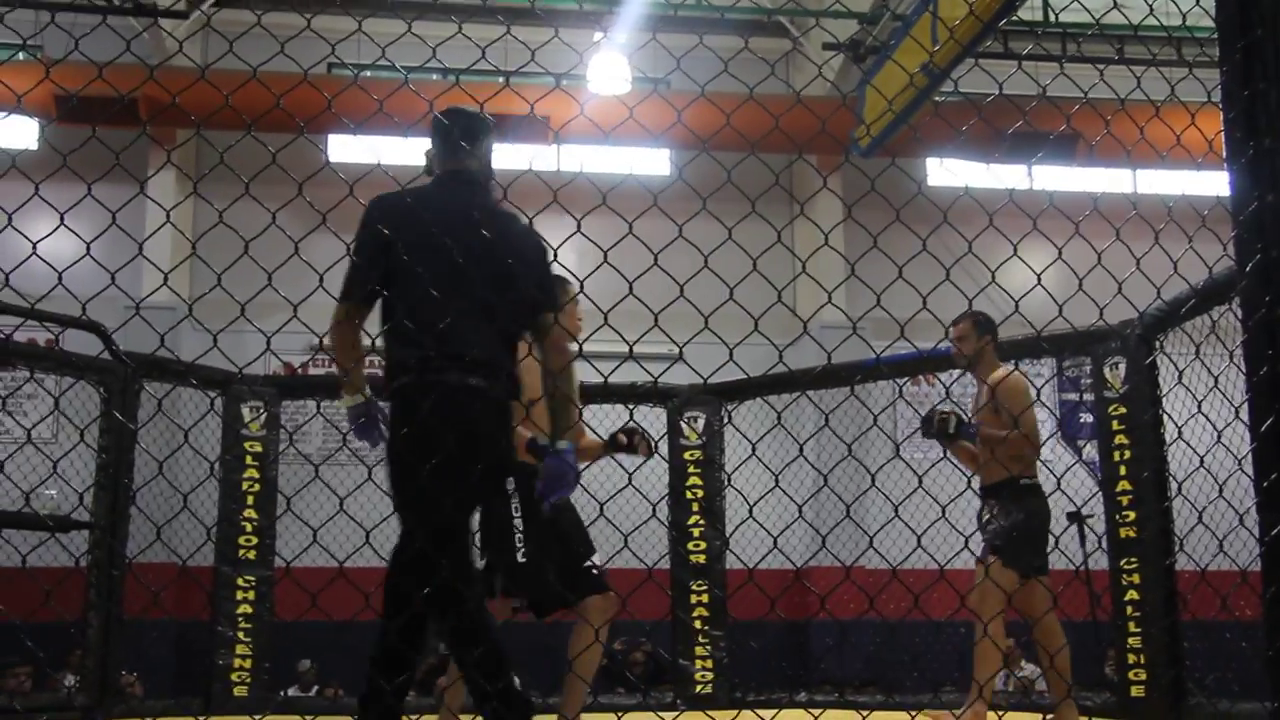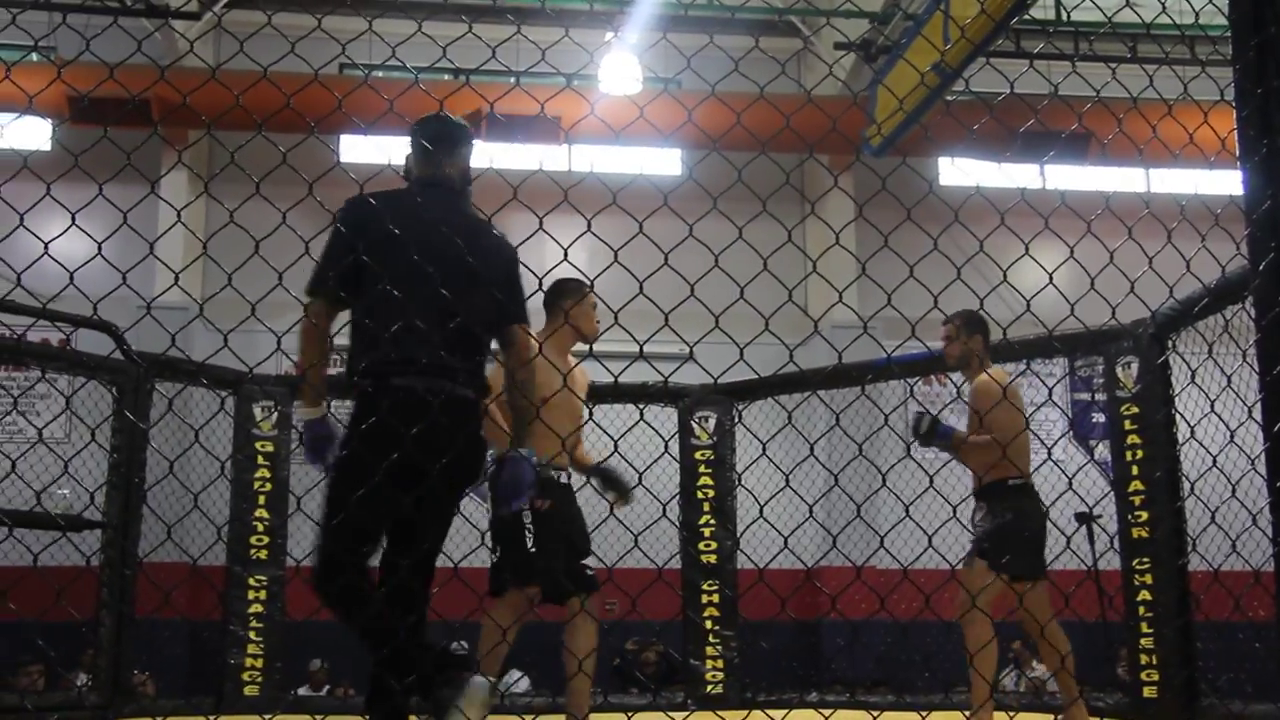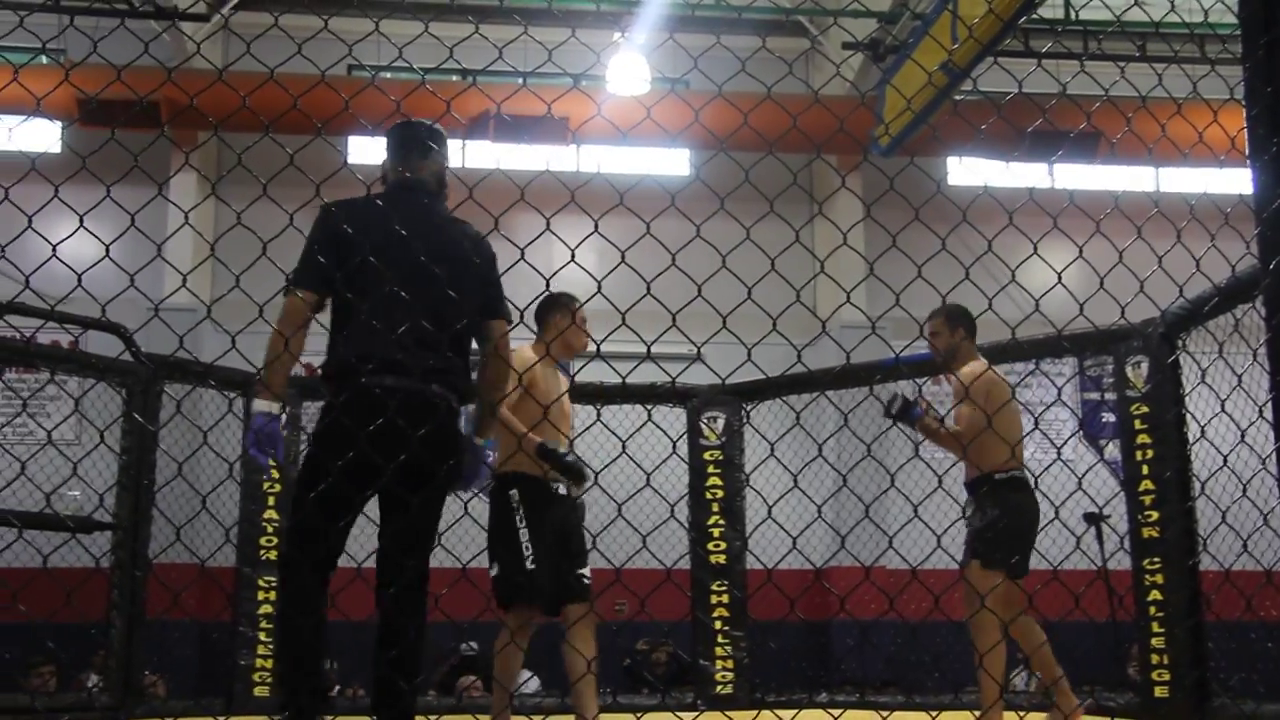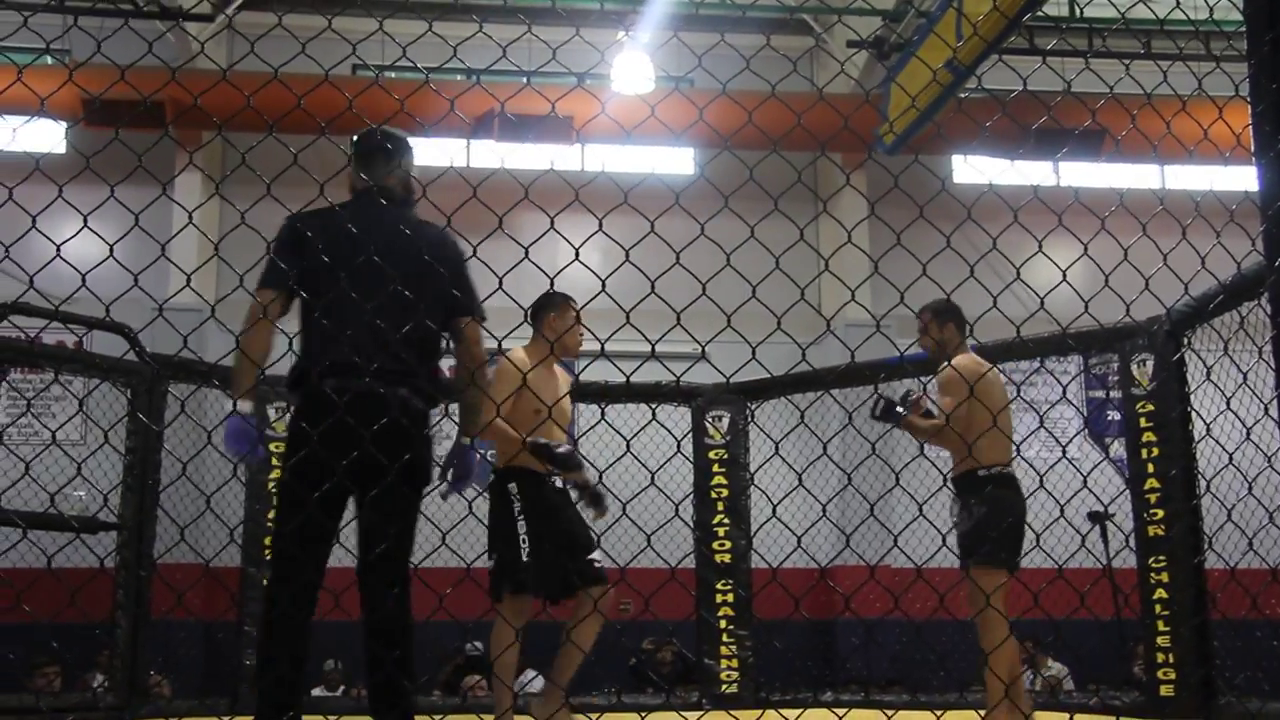
dt=0.2s
person 1, frame 1
left shoulder: (392, 213)
right shoulder: (520, 235)
left elbow: (347, 322)
right elbow: (553, 343)
left wrist: (357, 397)
right wrist: (560, 443)
left hip: (427, 409)
right hip: (491, 418)
left knee: (436, 578)
right knee: (423, 572)
person 1, frame 2
left shoulder: (366, 214)
right shoulder: (491, 242)
left elbow: (318, 319)
right elbow: (519, 353)
left wrist: (311, 409)
right wrist: (519, 448)
left hip: (387, 411)
right hip: (457, 423)
left knee: (339, 572)
right knee: (406, 580)
person 1, frame 3
left shoulder: (340, 219)
right shoulder: (470, 243)
left elbow: (297, 310)
right elbow: (497, 349)
left wrist: (266, 403)
right wrist: (480, 435)
left hip: (355, 411)
right hip: (433, 422)
left knee: (304, 569)
right knee: (403, 583)
person 1, frame 4
left shoulder: (307, 229)
right shoulder: (437, 245)
left elbow: (264, 310)
right elbow: (472, 348)
left wrist: (242, 405)
right wrist: (470, 436)
left hip: (324, 417)
right hip: (404, 424)
left knee: (293, 579)
right knee: (388, 582)
person 2, frame 1
left shoulder: (566, 372)
right shoulder: (514, 357)
left wrist: (614, 442)
left hip: (553, 495)
right hip: (516, 489)
left knee: (599, 604)
right knee: (501, 598)
person 2, frame 2
left shoulder: (579, 371)
right shoulder: (526, 351)
right elbow: (485, 405)
left wrist: (600, 470)
left hip: (559, 490)
left knee: (582, 602)
right knee: (521, 591)
person 2, frame 3
left shoulder: (560, 380)
right shoulder: (523, 363)
right elbow: (495, 415)
right wrist: (549, 453)
left hip: (556, 499)
right hip: (520, 494)
left knee: (581, 608)
right knee: (524, 609)
person 2, frame 4
left shoulder: (561, 378)
right shoulder: (514, 365)
right elbow: (487, 424)
left wrist: (580, 477)
right wrist: (538, 449)
left hip: (556, 493)
right hip: (519, 489)
left knee: (595, 594)
right knee: (518, 601)
person 3, frame 1
left shoulder: (1004, 381)
right shoulder: (986, 388)
left elbow: (1030, 441)
right elbow: (981, 462)
left wrist: (967, 430)
right wrist: (953, 438)
left hip: (1016, 505)
right hip: (1005, 507)
left knee: (985, 602)
right knee: (1039, 613)
person 3, frame 2
left shoulder: (987, 383)
right shoulder: (990, 385)
left elbow: (999, 449)
left wrist: (947, 435)
right wrist: (947, 439)
left hip: (1009, 506)
right hip: (1013, 507)
left knee: (972, 604)
right knee: (1038, 617)
person 3, frame 3
left shoulder: (967, 376)
right shoulder: (988, 376)
left elbow: (963, 444)
left wrist: (917, 417)
right wrist: (932, 422)
left hip: (998, 500)
right hip: (1011, 499)
left knee: (981, 609)
right knee: (1013, 613)
person 3, frame 4
left shoulder: (954, 370)
right shoulder: (986, 372)
left elbow: (950, 434)
left wrist: (902, 417)
right wrist: (926, 415)
left hip: (984, 495)
right hip: (1000, 493)
left knee: (987, 609)
right knee: (988, 609)
